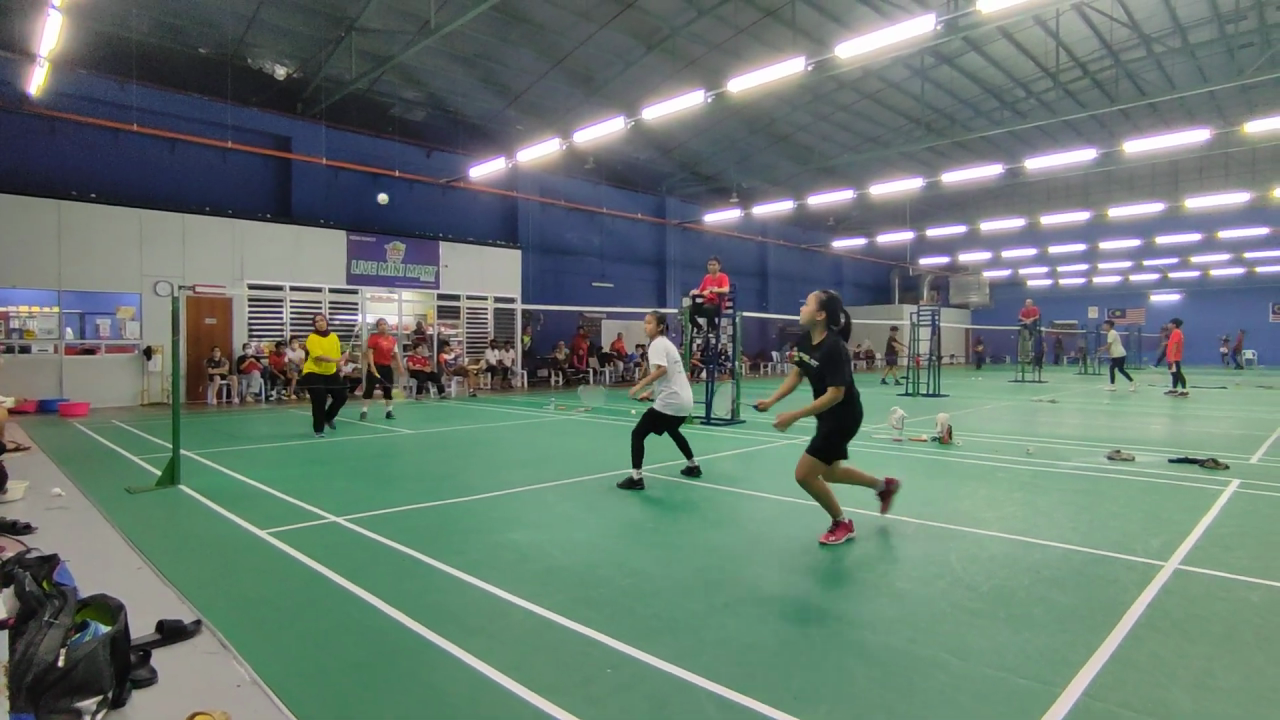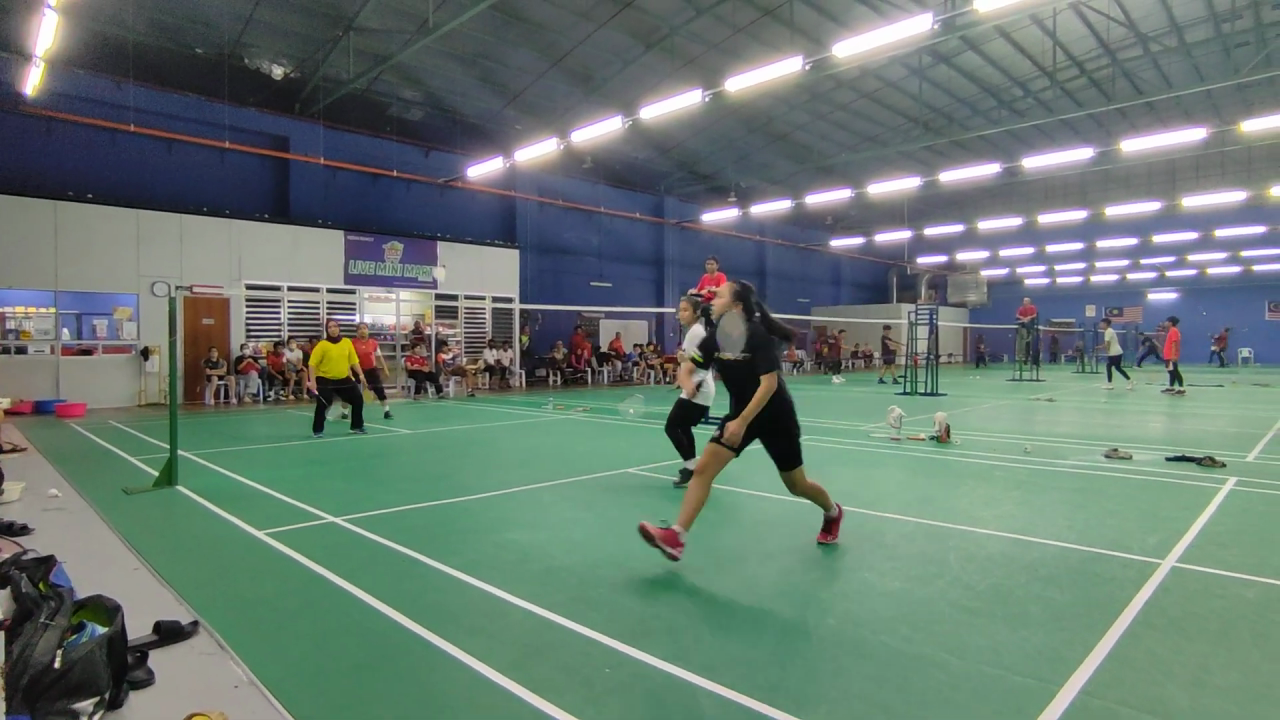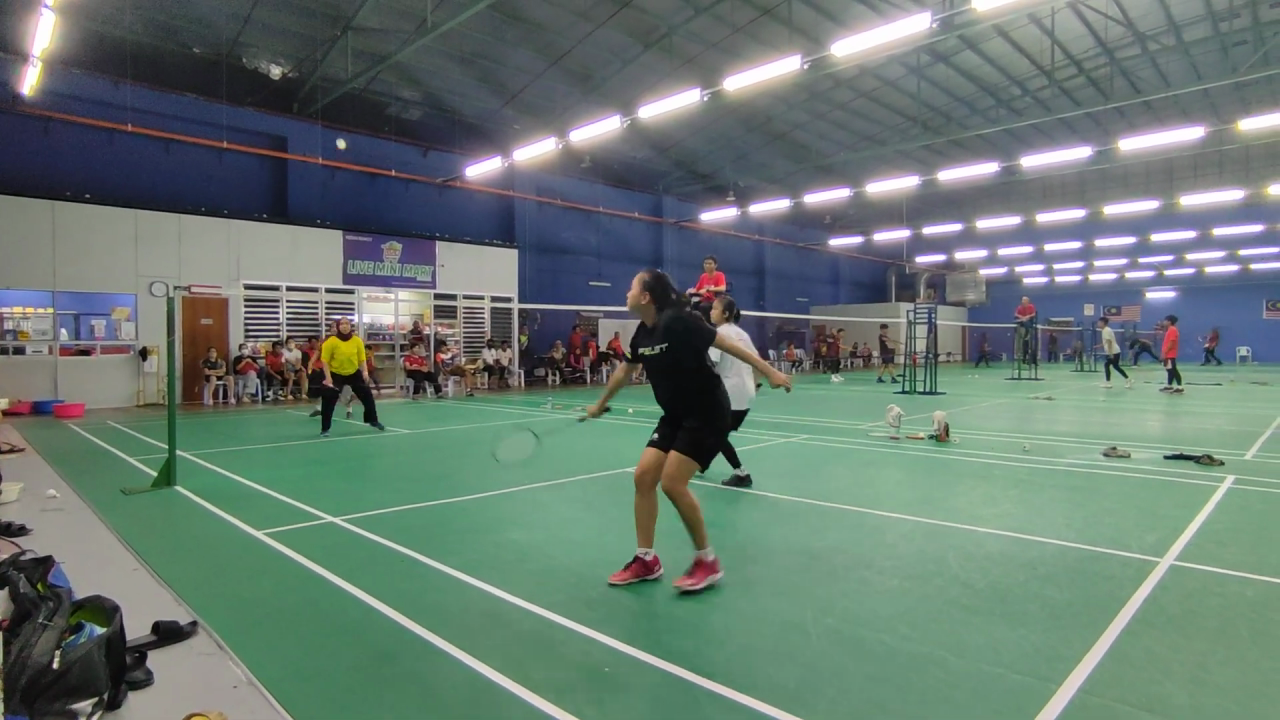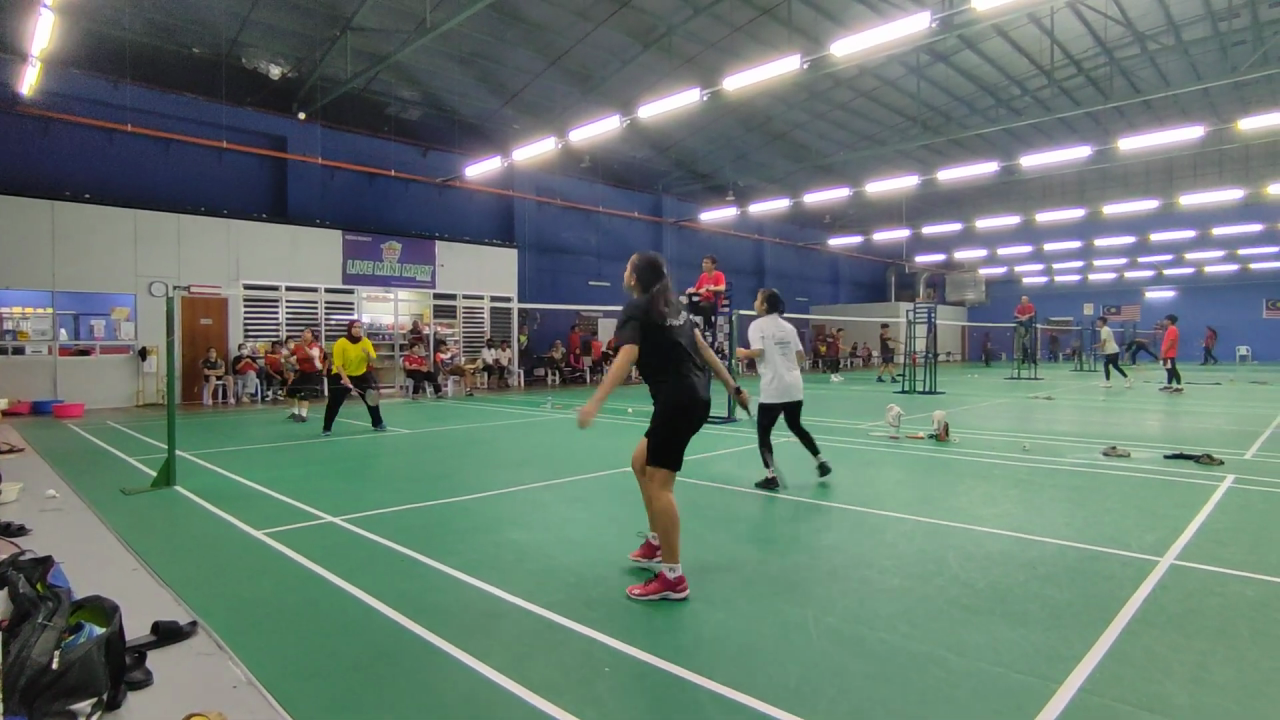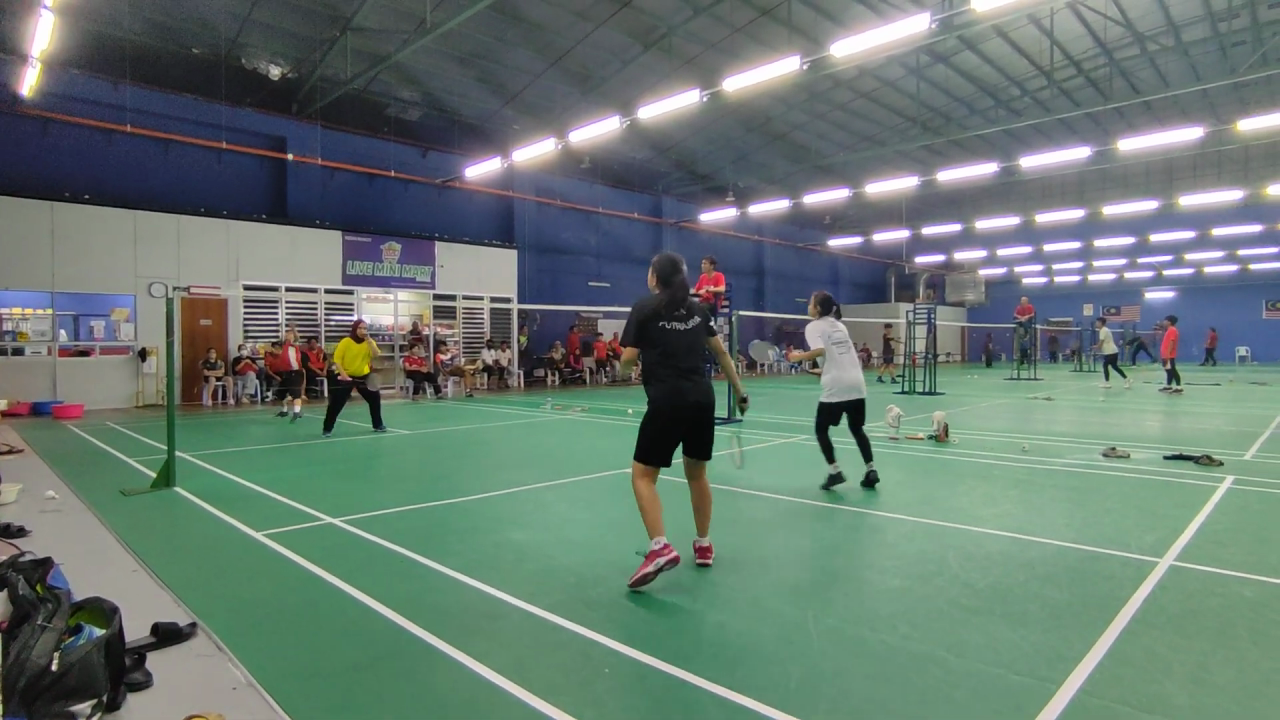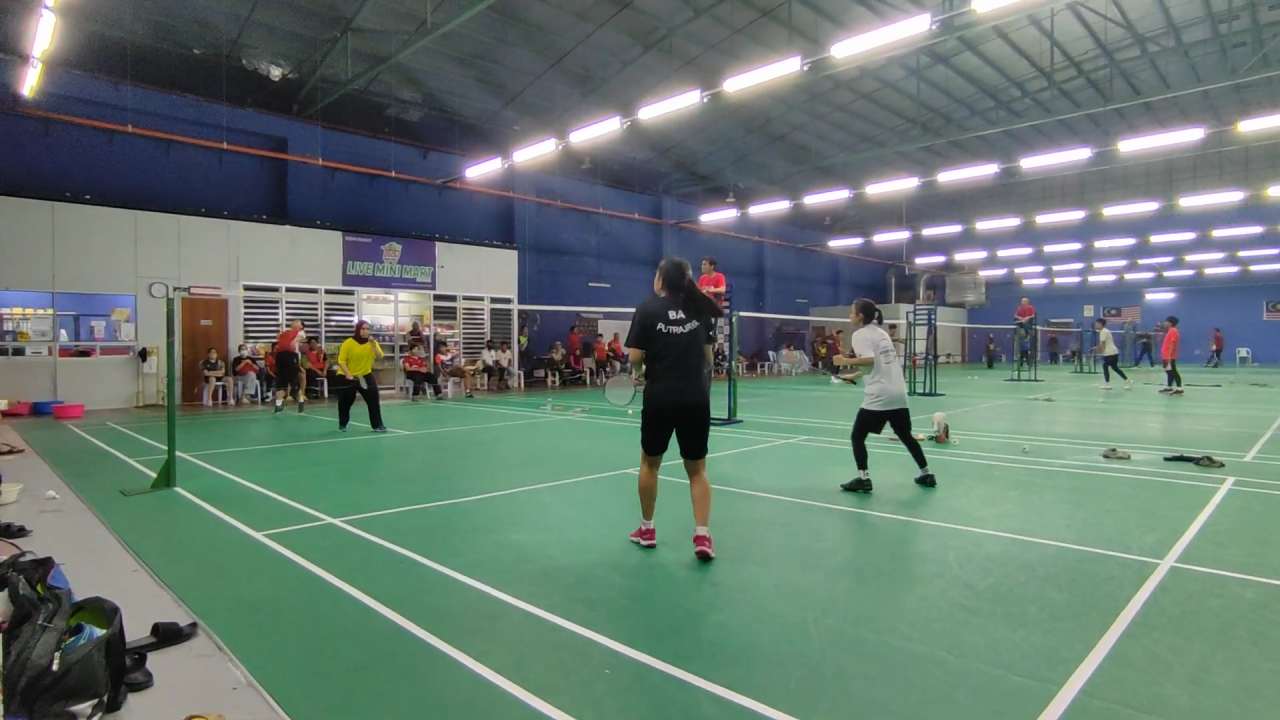
dt=0.3s
person 1, frame 1
left shoulder: (834, 349)
right shoulder: (806, 340)
left elbow: (835, 395)
right elbow: (795, 376)
left wrist: (793, 416)
right wrist: (771, 400)
left hip: (843, 417)
right hip: (838, 414)
left knee: (803, 474)
right knee: (829, 472)
left ankle: (841, 523)
right ankle: (884, 485)
person 1, frame 2
left shoulder: (758, 335)
right shoulder: (716, 339)
left elbow: (769, 384)
left wrist: (741, 422)
left hip: (774, 415)
right hip: (741, 415)
left knee: (795, 484)
right knee: (704, 467)
left ankle: (832, 514)
right ankle: (675, 536)
person 1, frame 3
left shoulder: (679, 321)
right shoulder: (643, 333)
left elbow: (727, 345)
right elbow: (625, 371)
left wrist: (768, 371)
right wrist: (601, 402)
left hip: (708, 415)
right hip: (676, 416)
left knee: (671, 482)
right knee: (643, 476)
left ankle: (706, 560)
right ankle: (646, 560)
person 1, frame 4
left shoulder: (636, 309)
right shoulder: (669, 305)
left elbow: (627, 356)
right elbow: (702, 348)
left wrist: (596, 400)
right wrist: (732, 385)
left hip: (677, 400)
right hip: (695, 396)
left knee: (657, 483)
right knee: (640, 461)
left ankle: (672, 577)
right ankle: (657, 540)
person 1, frame 5
left shoulder: (644, 309)
right shoulder: (697, 309)
left elbow: (629, 358)
right elbow: (721, 353)
left wrist: (624, 366)
right wrist: (738, 391)
left hip: (667, 400)
right hip: (702, 399)
left knee: (642, 477)
right knee: (696, 473)
left ankle: (660, 548)
right ankle: (704, 546)
person 1, frame 6
left shoulder: (647, 310)
right shoulder: (700, 310)
left elbow: (635, 358)
right elbow: (708, 358)
left wrist: (642, 369)
left hip: (659, 398)
right hip: (695, 398)
left knee: (650, 464)
right knee: (696, 470)
left ankle: (646, 528)
right ankle: (701, 535)
person 2, frame 1
left shoulder: (657, 344)
right shoulder: (666, 344)
left elbow: (662, 369)
left wrist: (640, 386)
right wrist: (651, 392)
left hip: (671, 401)
right hip: (685, 400)
left knee: (638, 434)
right knee: (672, 430)
left ankle: (636, 477)
right ankle: (693, 465)
person 2, frame 2
left shoulder: (696, 332)
right shoulder: (694, 331)
left wrist: (685, 358)
right wrist: (682, 377)
left hip: (695, 391)
right hip: (701, 391)
left knee: (671, 427)
right knee: (684, 428)
left ankle: (691, 467)
right ankle: (692, 466)
person 2, frame 3
left shoulder: (719, 334)
right shoulder: (741, 333)
left elbow: (711, 363)
right wrist: (754, 381)
left hip: (733, 394)
right hip: (746, 392)
left ankle: (741, 474)
person 2, frame 4
left shoulder: (758, 324)
right shoulder: (788, 326)
left elbow: (758, 351)
right elbow: (801, 356)
left wrist: (743, 354)
left hip: (774, 389)
right hip: (794, 387)
left knee: (763, 432)
right knee: (796, 427)
left ankle: (771, 477)
right ankle: (821, 462)
person 2, frame 5
left shoulder: (814, 327)
right shoulder: (840, 325)
left elbow: (819, 350)
left wrist: (799, 356)
left hip: (835, 387)
right hip: (856, 384)
left knee: (821, 429)
right knee: (857, 429)
left ankle: (834, 471)
right ankle: (871, 470)
person 2, frame 6
left shoulder: (859, 335)
right shoulder: (881, 333)
left elbow: (869, 360)
left wrist: (846, 361)
right wrist: (855, 375)
left hip: (879, 396)
right hip: (899, 394)
left knee: (857, 436)
right knee: (905, 436)
left ankle: (863, 478)
right ankle: (926, 473)
